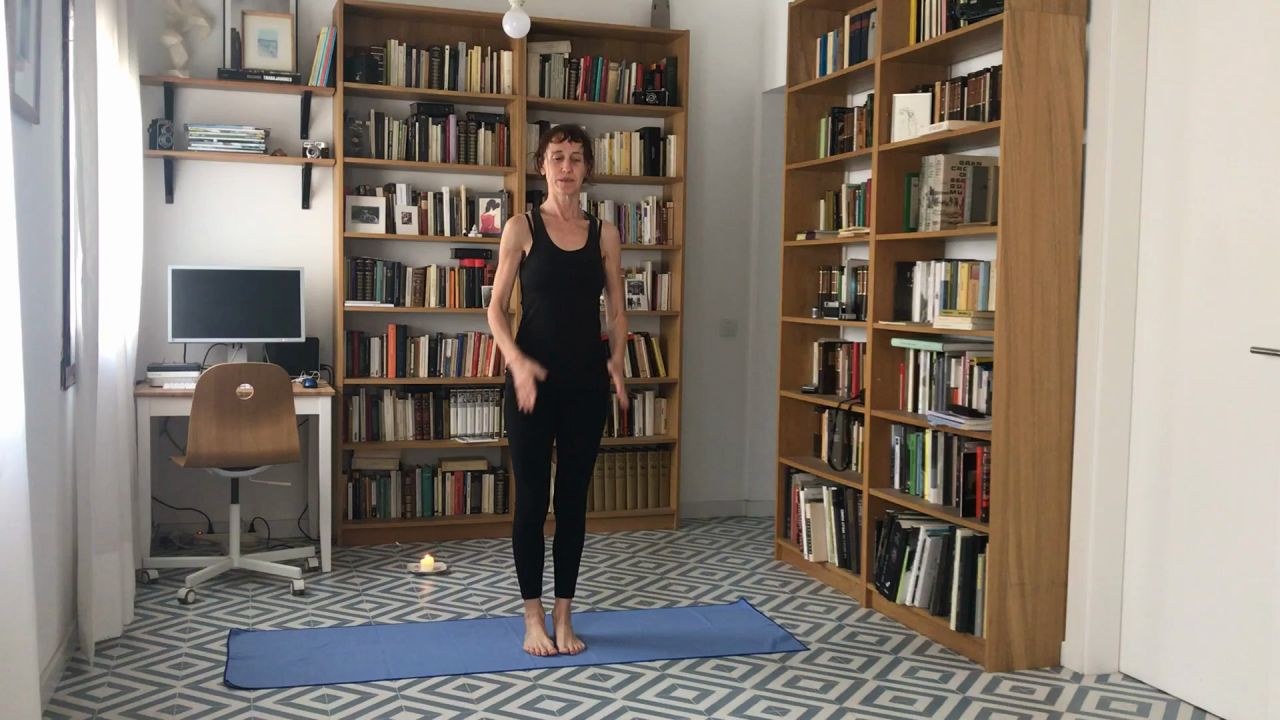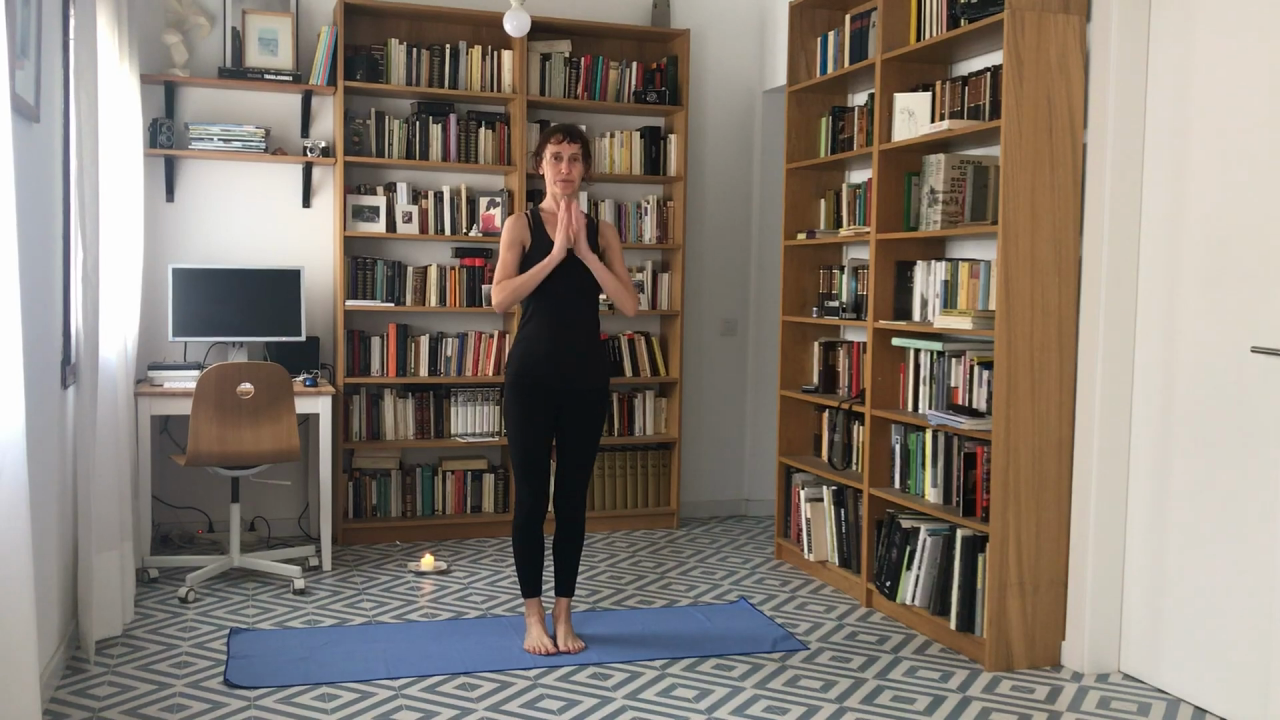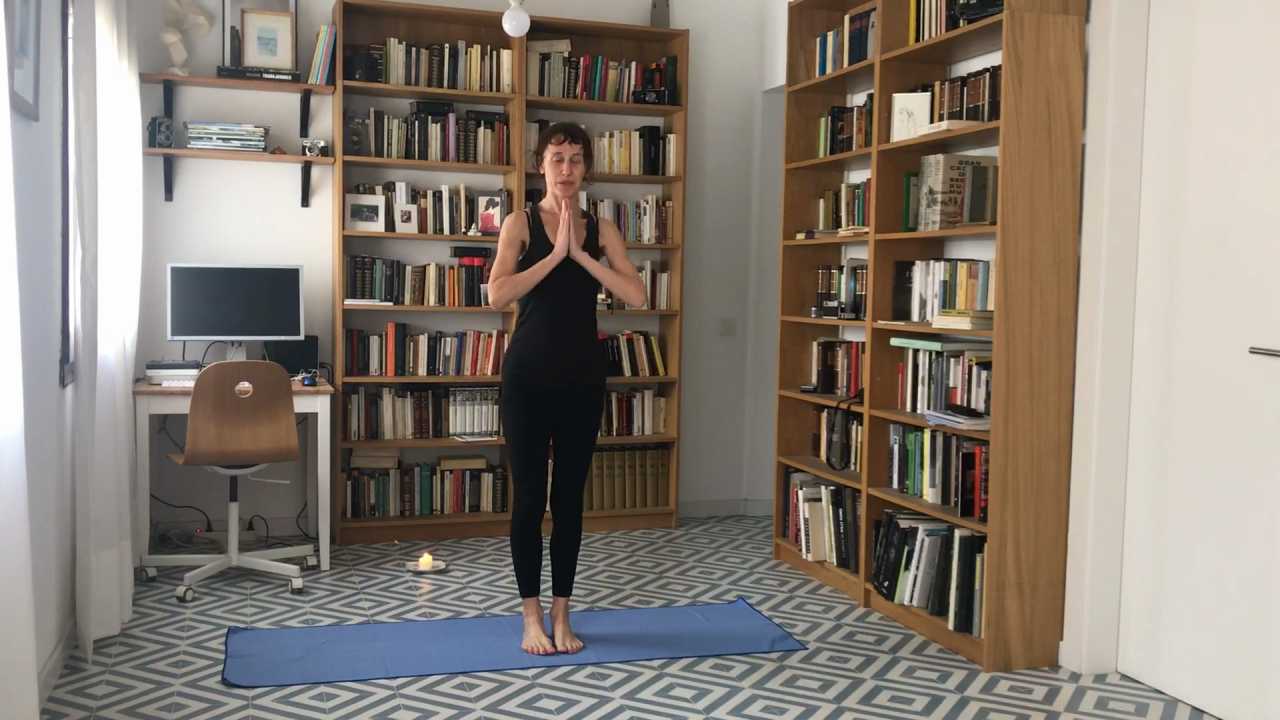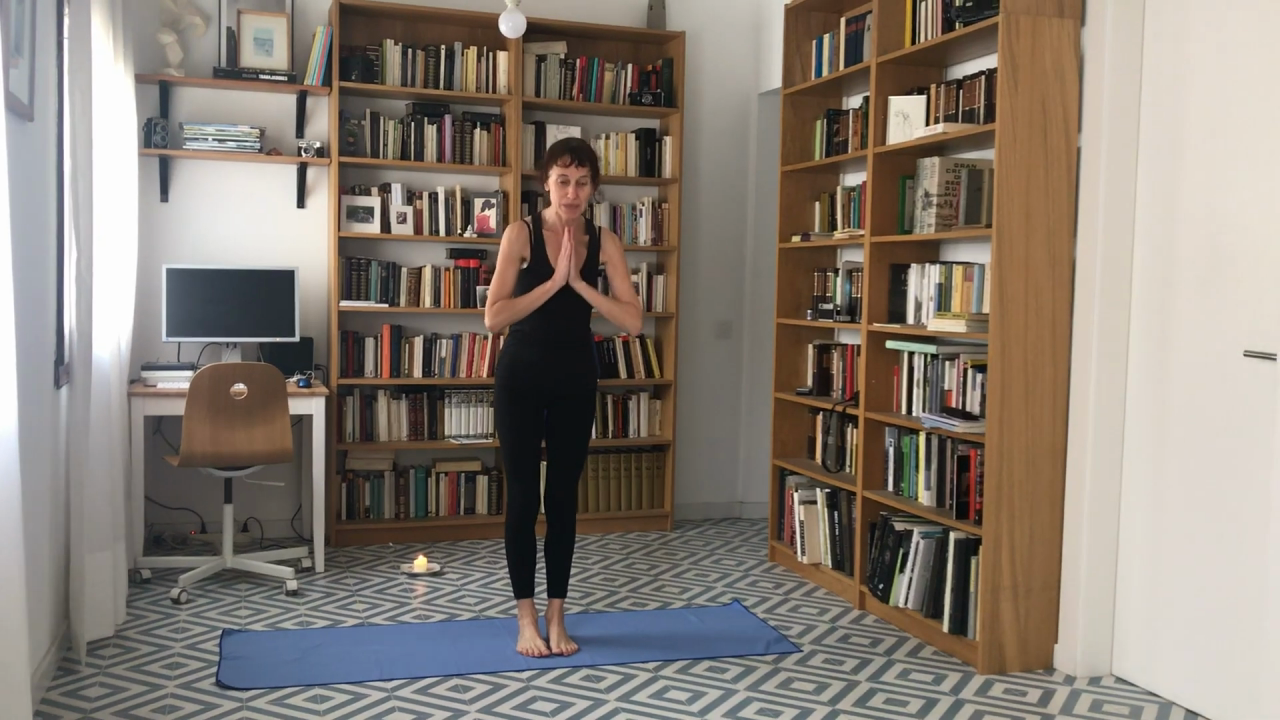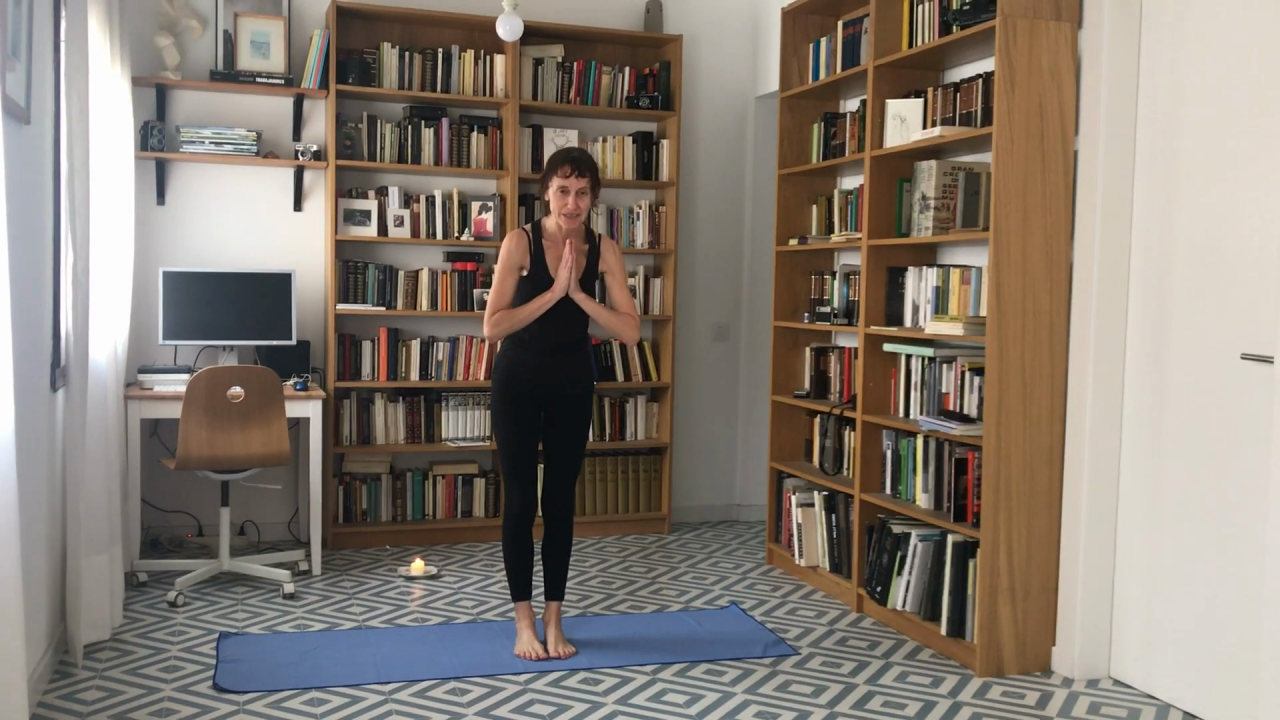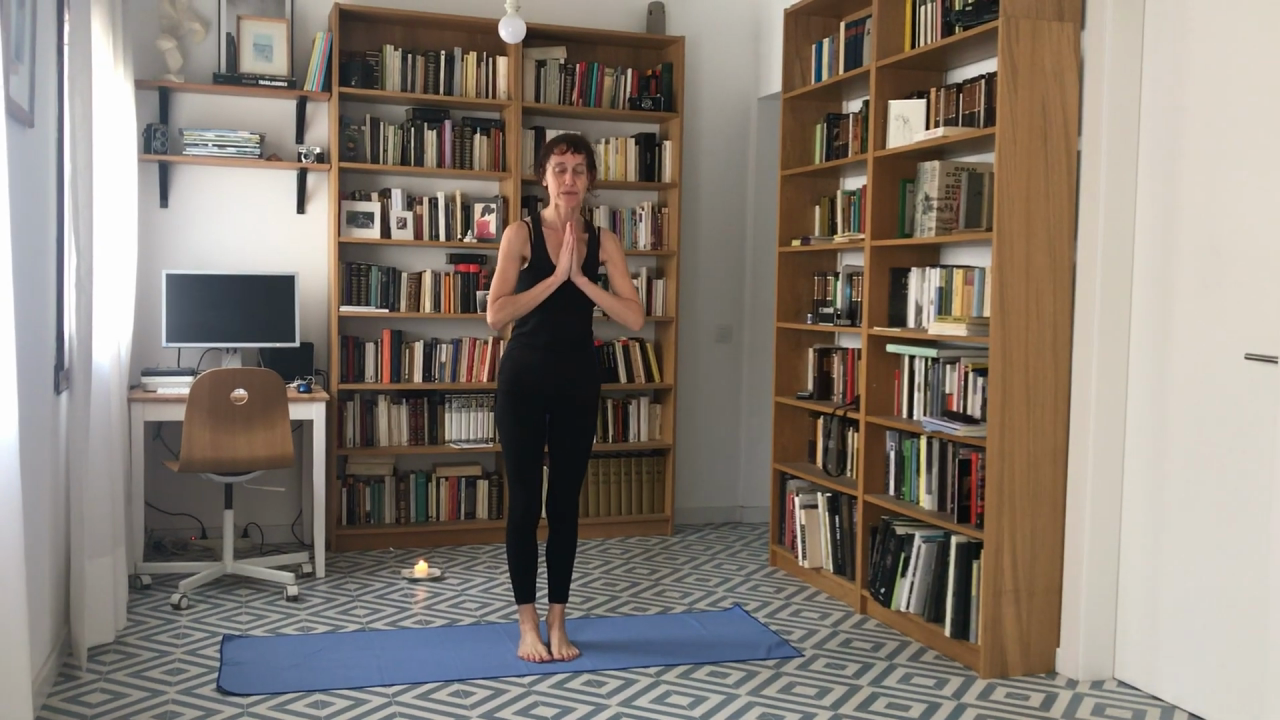
dt=0.3s
person 1, frame 1
left shoulder: (603, 233)
right shoulder: (522, 227)
left elbow: (616, 310)
right elbow: (496, 309)
left wrist: (617, 360)
right wrist: (516, 360)
left hip: (587, 377)
right hip: (535, 374)
left knee: (573, 497)
right knee: (532, 497)
left ankle: (563, 616)
right ankle: (533, 618)
person 1, frame 2
left shoulder: (602, 230)
right shoulder: (521, 225)
left elbow: (630, 305)
right elbow: (499, 298)
left wrist: (589, 257)
right wrist: (553, 256)
left hip: (587, 373)
right hip: (532, 371)
left knee: (573, 496)
right knee: (531, 496)
left ankle: (563, 614)
right ankle: (534, 617)
person 1, frame 3
left shoulder: (601, 228)
right shoulder: (521, 222)
left elbow: (636, 294)
right elbow: (497, 294)
left wrist: (579, 253)
right wrist: (555, 253)
left hip: (583, 371)
right hip: (529, 369)
left knee: (570, 495)
right knee: (529, 495)
left ankle: (562, 614)
right ankle: (532, 616)
person 1, frame 4
left shoulder: (603, 241)
right shoulder: (521, 233)
left elbow: (633, 321)
right elbow: (494, 316)
left wrist: (578, 282)
right wrist: (554, 280)
left hip: (575, 378)
right hip: (521, 376)
left knee: (563, 497)
right knee: (523, 497)
left ankle: (556, 615)
right ankle: (527, 618)
person 1, frame 5
left shoulder: (603, 249)
right shoulder: (521, 242)
left elbow: (630, 331)
right elbow: (492, 326)
left wrist: (577, 293)
right wrist: (554, 291)
left hip: (572, 382)
right hip: (518, 379)
left knee: (560, 500)
right knee: (520, 500)
left ankle: (554, 619)
right ankle: (524, 622)
person 1, frame 6
left shoulder: (603, 241)
right shoulder: (521, 234)
left elbow: (634, 318)
right elbow: (496, 314)
left wrist: (580, 278)
right wrist: (556, 275)
left hip: (577, 382)
right hip: (524, 380)
left knee: (565, 502)
right knee: (525, 502)
left ankle: (557, 621)
right ankle: (528, 624)
